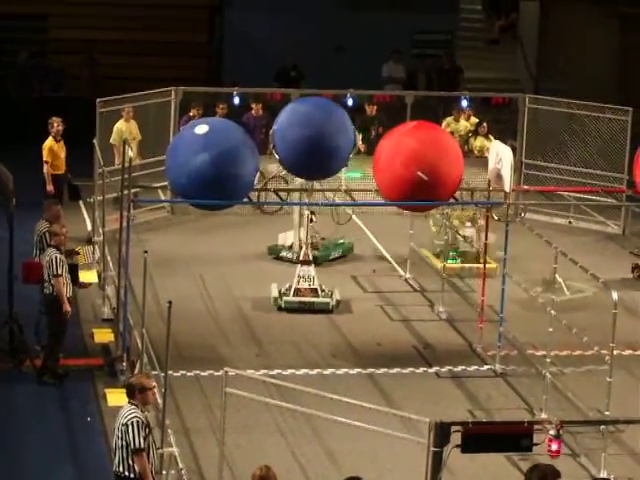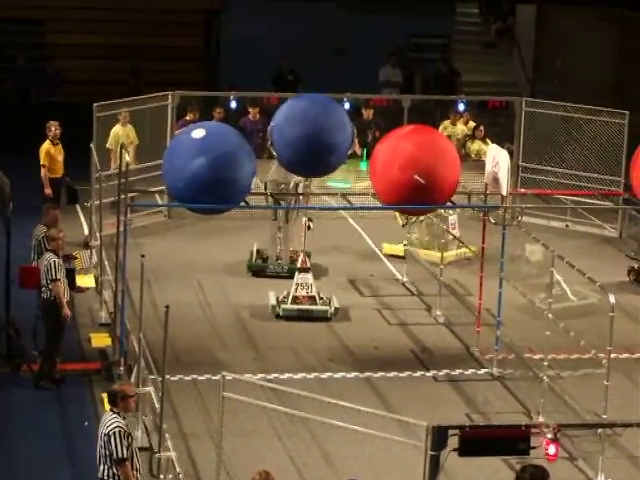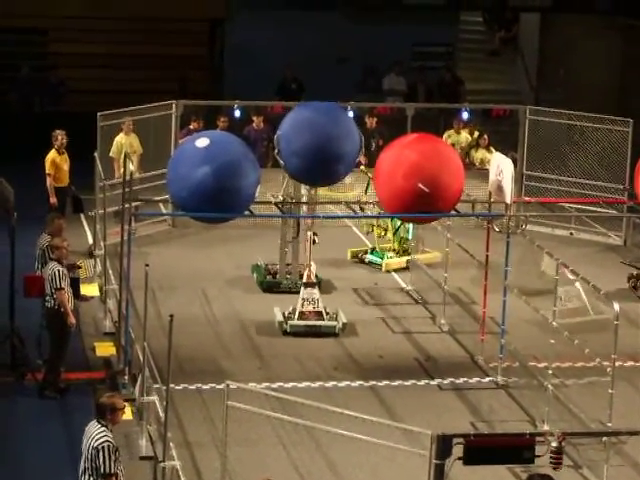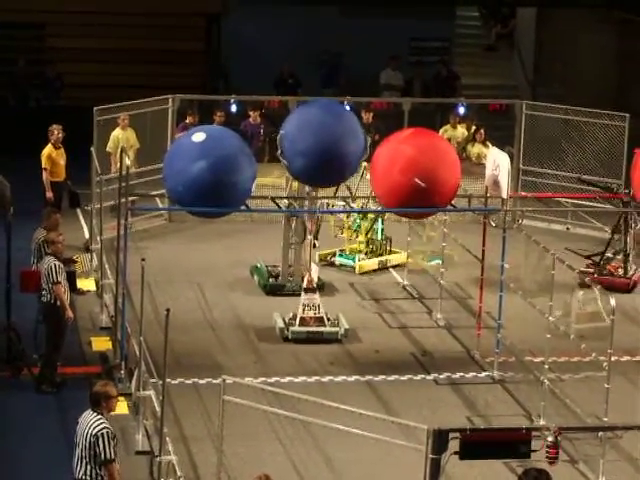
dt=0.7s
person 1, frame 1
left shoulder: (51, 253)
right shoulder: (56, 257)
right elbow: (57, 281)
right wrist: (65, 303)
left hip: (53, 298)
right hip: (57, 300)
left knee: (56, 335)
right knee: (56, 336)
left ankle: (52, 368)
right ankle: (45, 372)
person 1, frame 2
left shoulder: (47, 257)
right shoulder: (54, 261)
right elbow: (56, 285)
right wrist: (64, 307)
left hip: (49, 302)
right hip: (54, 304)
left knee: (53, 340)
right knee: (53, 341)
left ankle: (49, 373)
right ankle: (42, 377)
person 1, frame 3
left shoulder: (52, 266)
right shoulder: (58, 270)
right elbow: (61, 294)
right wrist: (70, 315)
left hip: (53, 311)
right hip: (58, 313)
left knee: (57, 349)
right knee: (58, 350)
left ankle: (54, 382)
right ankle: (46, 386)
person 1, frame 4
left shoulder: (47, 261)
right shoulder: (54, 264)
right elbow: (57, 288)
right wrist: (67, 309)
left hip: (49, 305)
right hip: (55, 307)
left knee: (53, 343)
right knee: (54, 345)
left ankle: (50, 377)
right ankle: (43, 381)
